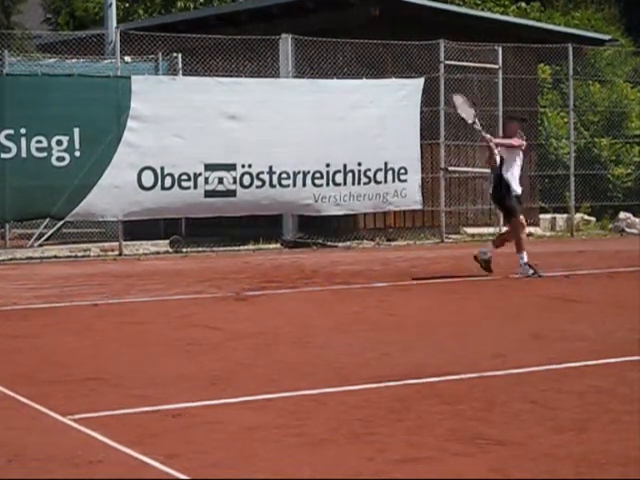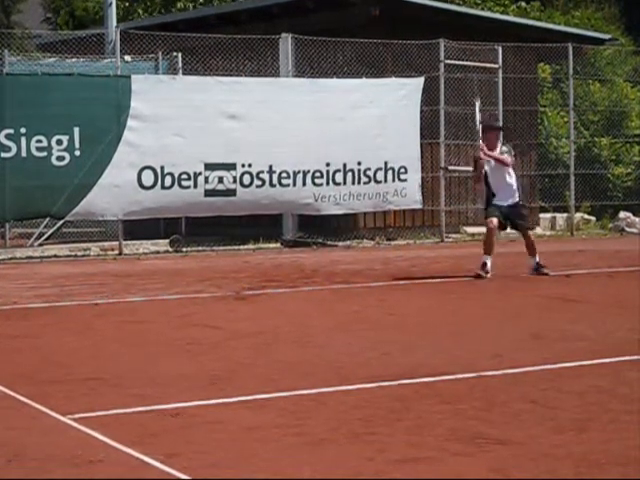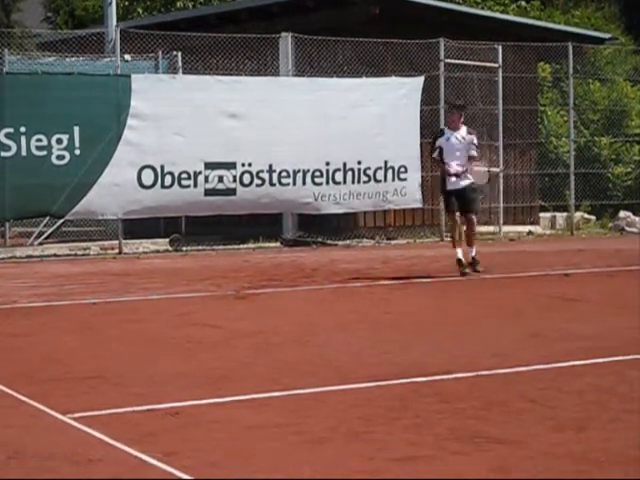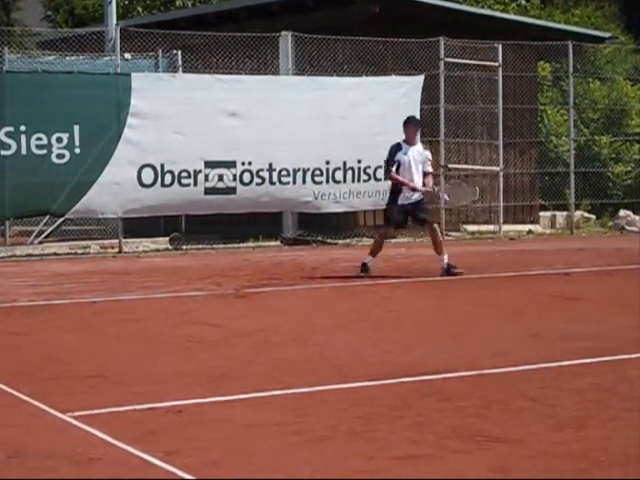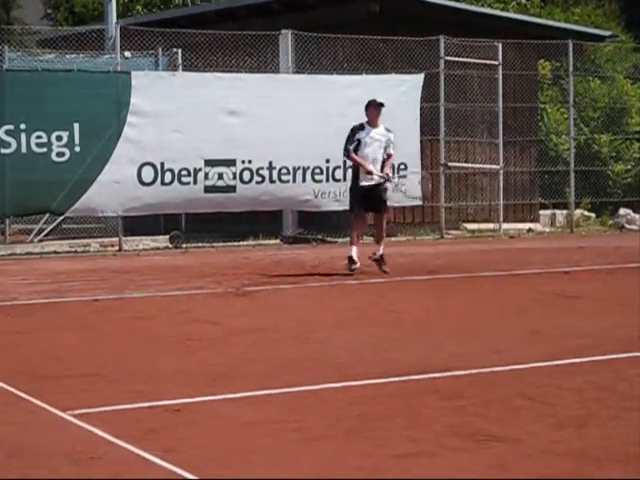
dt=0.3s
person 1, frame 1
left shoulder: (519, 139)
right shoulder: (497, 145)
left elbow: (517, 144)
right elbow: (494, 168)
left wrist: (495, 140)
right wrist: (491, 149)
left hip: (515, 191)
right hip: (503, 191)
left knee: (514, 230)
right knee: (520, 223)
left ankle: (484, 254)
right ankle: (524, 265)
person 1, frame 2
left shoulder: (506, 149)
right shoulder: (479, 156)
left elbow: (508, 162)
right elbow: (477, 181)
left wrist: (488, 153)
right wrist: (480, 165)
left hip: (512, 200)
right hip: (494, 201)
left knee: (526, 233)
right knee: (492, 225)
left ankle: (536, 264)
right ankle: (486, 265)
person 1, frame 3
left shoulder: (470, 134)
right shoulder: (441, 135)
left elbow: (473, 157)
right elbow: (434, 158)
left wrist: (467, 168)
right wrist: (445, 168)
left hip: (466, 182)
right hip: (449, 184)
left knee: (471, 219)
right knee: (454, 219)
left ankle: (473, 257)
right ankle: (460, 259)
person 1, frame 4
left shoulder: (424, 151)
right shoulder: (396, 149)
left elbow: (428, 173)
right elbow: (389, 174)
left wrist: (429, 186)
right wrist: (407, 184)
left hip: (418, 199)
right hip: (398, 199)
left knee: (433, 228)
right knee: (386, 232)
left ankle: (445, 264)
right ankle: (367, 263)
person 1, frame 5
left shoulder: (387, 133)
right shoulder: (357, 130)
left elbow: (389, 156)
right elbow: (348, 152)
left wrist: (387, 169)
right wrist: (364, 165)
left hip: (378, 182)
right hip: (360, 181)
left knee: (381, 217)
right knee: (358, 217)
left ankle: (379, 254)
right ankle: (353, 257)
